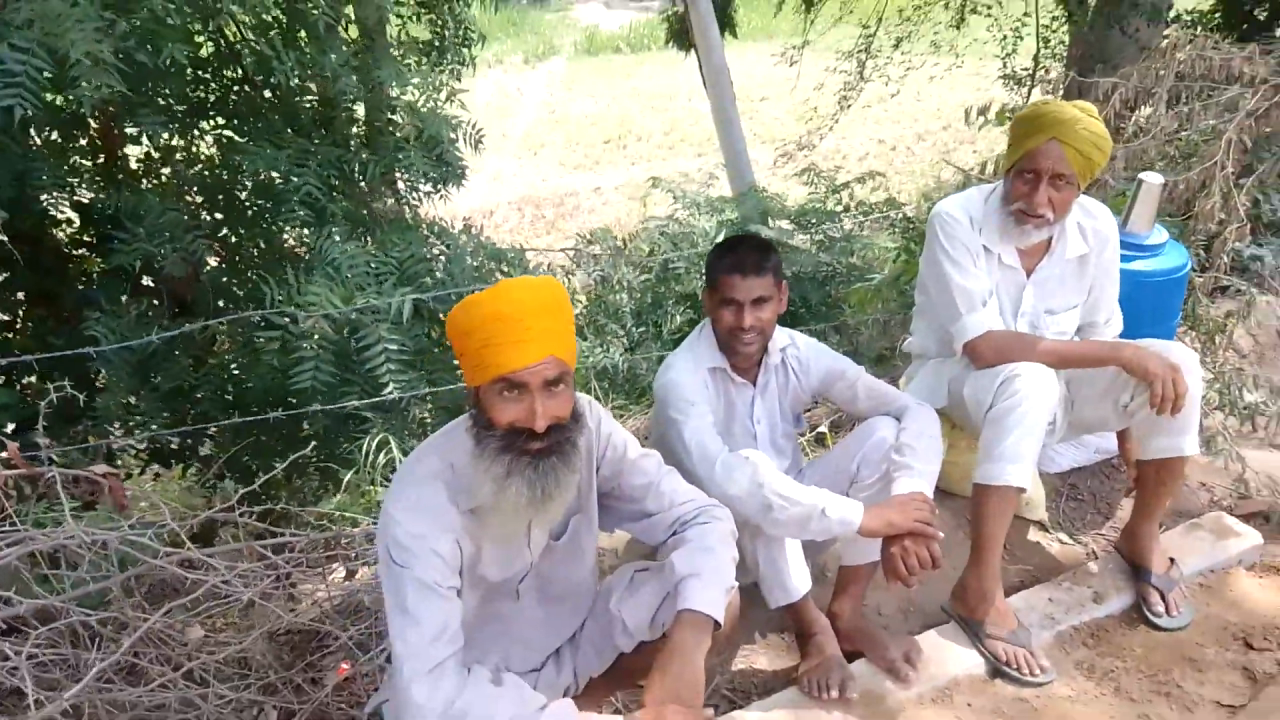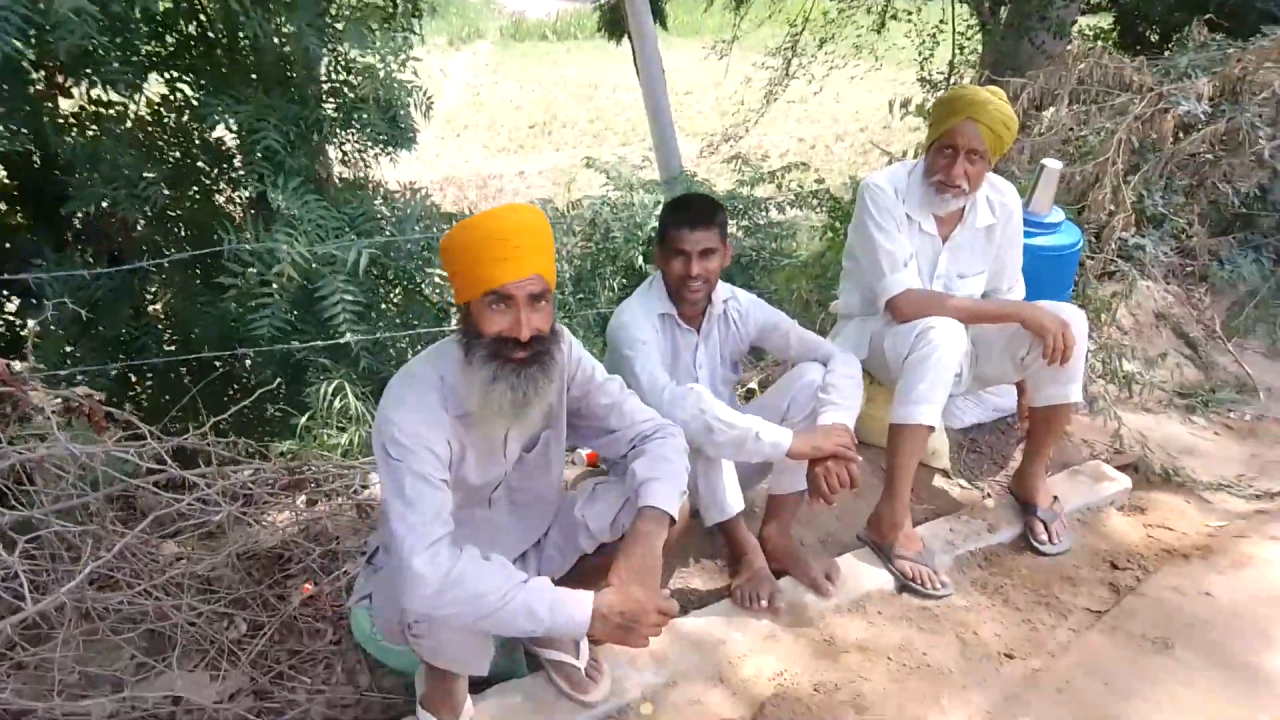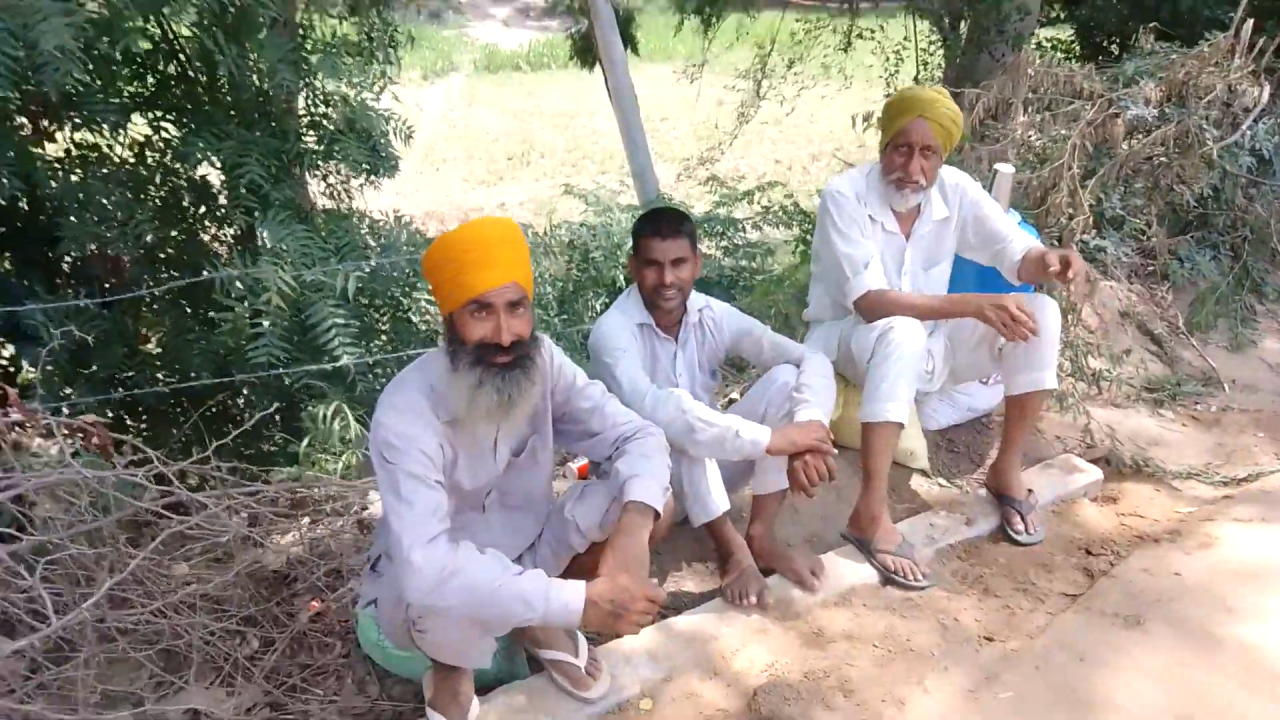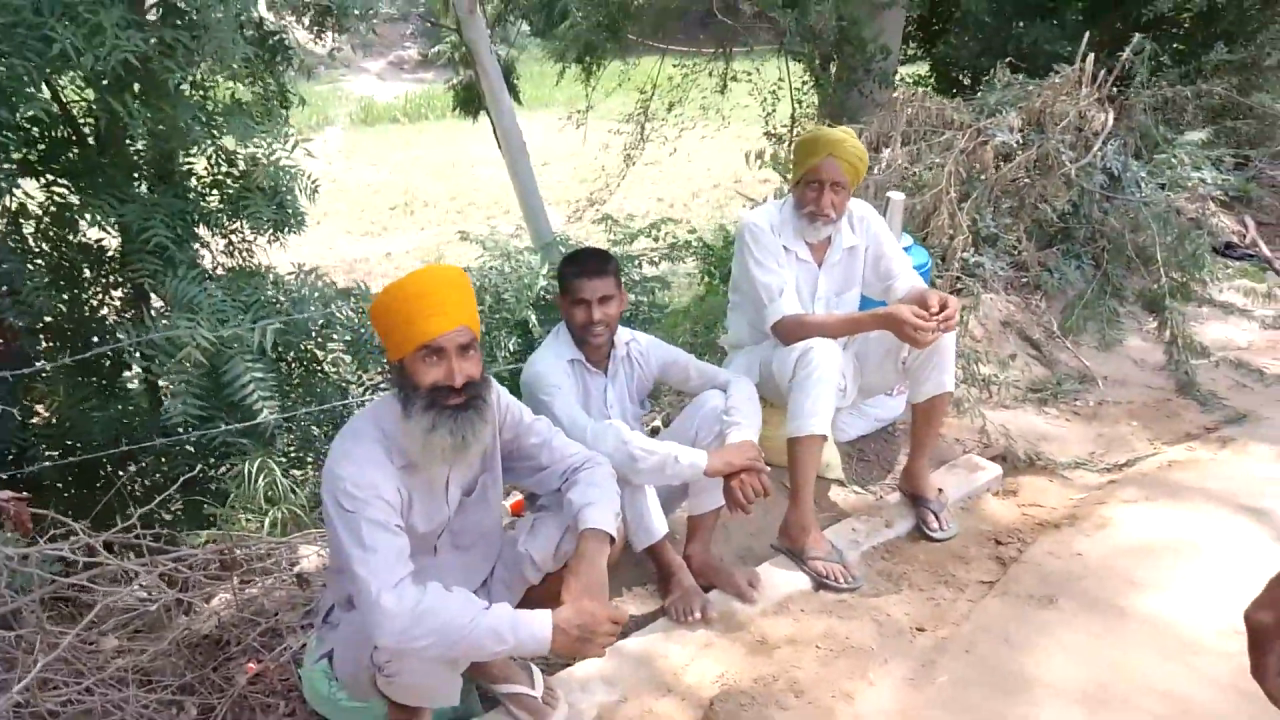
dt=0.7s
person 1, frame 1
left shoulder: (1096, 226)
right shoulder: (957, 219)
left elbow: (1098, 337)
right elbow: (985, 347)
left wrist: (1129, 426)
right wrist: (1122, 355)
left hip: (1047, 384)
right hip: (954, 379)
left knee: (1175, 364)
right knee: (1029, 380)
left ankle: (1142, 536)
right ankle: (979, 588)
person 1, frame 2
left shoulder: (1002, 201)
right shoulder: (883, 191)
left elbow: (1003, 298)
right elbow: (904, 304)
left wrist: (1026, 379)
right wrist: (1022, 314)
left hip: (955, 344)
right hip: (876, 337)
left knee: (1066, 322)
right knee: (940, 334)
left ankle: (1031, 476)
right ankle: (891, 518)
person 1, frame 3
left shoulder: (956, 189)
right shoulder: (845, 195)
left elbow: (1018, 252)
right elbow: (870, 302)
left wrist: (1048, 262)
right wrist: (973, 305)
left hip: (925, 341)
right hip: (849, 339)
left knee: (1039, 313)
right knee: (902, 334)
left ankle: (1005, 471)
right ankle: (870, 515)
person 1, frame 4
left shoulder: (862, 219)
right shoulder: (760, 227)
left elbow: (905, 287)
right elbow: (786, 327)
left wrist: (929, 299)
right wrist: (882, 320)
left hip: (837, 360)
right hip: (765, 362)
left knee: (934, 332)
right knee: (819, 354)
left ankle: (917, 473)
right ankle: (799, 524)
person 2, frame 1
left shoulder: (584, 428)
right shoulder: (423, 500)
left elbow: (702, 518)
left wrist: (686, 645)
left hip: (571, 638)
left knee: (715, 595)
person 2, frame 2
left shoulder: (557, 353)
right shoulder: (414, 405)
left elbow: (657, 436)
right elbow: (429, 575)
left wrist: (648, 537)
right wrist: (589, 612)
left hip: (532, 542)
right hip: (439, 581)
left knee: (662, 506)
right knee: (443, 601)
left ankle: (543, 622)
right ankle: (445, 672)
person 2, frame 3
left shoulder: (539, 360)
right shoulder: (406, 412)
left elbow: (639, 437)
right elbow: (426, 570)
left wrist: (633, 529)
right wrist: (579, 602)
left hip: (524, 548)
right hip: (432, 582)
left knee: (651, 500)
right knee: (446, 601)
left ankle: (535, 620)
right ankle: (450, 669)
person 2, frame 4
left shoulder: (487, 402)
right shoulder: (359, 460)
left elbow: (585, 467)
right elbow: (393, 614)
left wrist: (592, 552)
right wrist: (547, 630)
left hip: (475, 588)
right hip: (374, 629)
left knee: (589, 523)
right knee: (416, 640)
left ankle: (487, 656)
person 3, frame 1
left shoulder: (799, 354)
right shoulder: (682, 377)
left elbow: (916, 414)
right elbow: (723, 482)
left wrist: (907, 506)
right wrist: (861, 517)
left hip: (791, 518)
left knee: (884, 433)
right knee: (748, 484)
left ankle: (846, 615)
right ankle: (812, 629)
person 3, frame 2
left shoulder: (739, 307)
right shoulder: (633, 322)
left elbow: (840, 360)
right elbow: (670, 408)
left wrist: (832, 435)
right wrist: (790, 442)
left hip: (728, 456)
left knee: (811, 377)
right knee: (692, 425)
left ankle: (775, 538)
right ankle: (744, 549)
person 3, frame 3
left shoulder: (713, 316)
right shoulder: (613, 332)
left elbow: (812, 361)
right elbow: (653, 410)
left wrist: (808, 430)
right wrist: (768, 439)
left hip: (710, 465)
left knee: (786, 378)
right knee: (676, 426)
left ankle: (761, 537)
right ankle: (730, 547)
person 3, frame 4
left shoulder: (639, 348)
right shoulder: (544, 371)
left elbow: (737, 384)
right elbow: (592, 443)
left wrist: (739, 452)
right wrist: (705, 461)
left hip: (642, 491)
left knee: (714, 402)
right knee: (615, 456)
left ankle: (698, 554)
right ankle: (670, 568)
